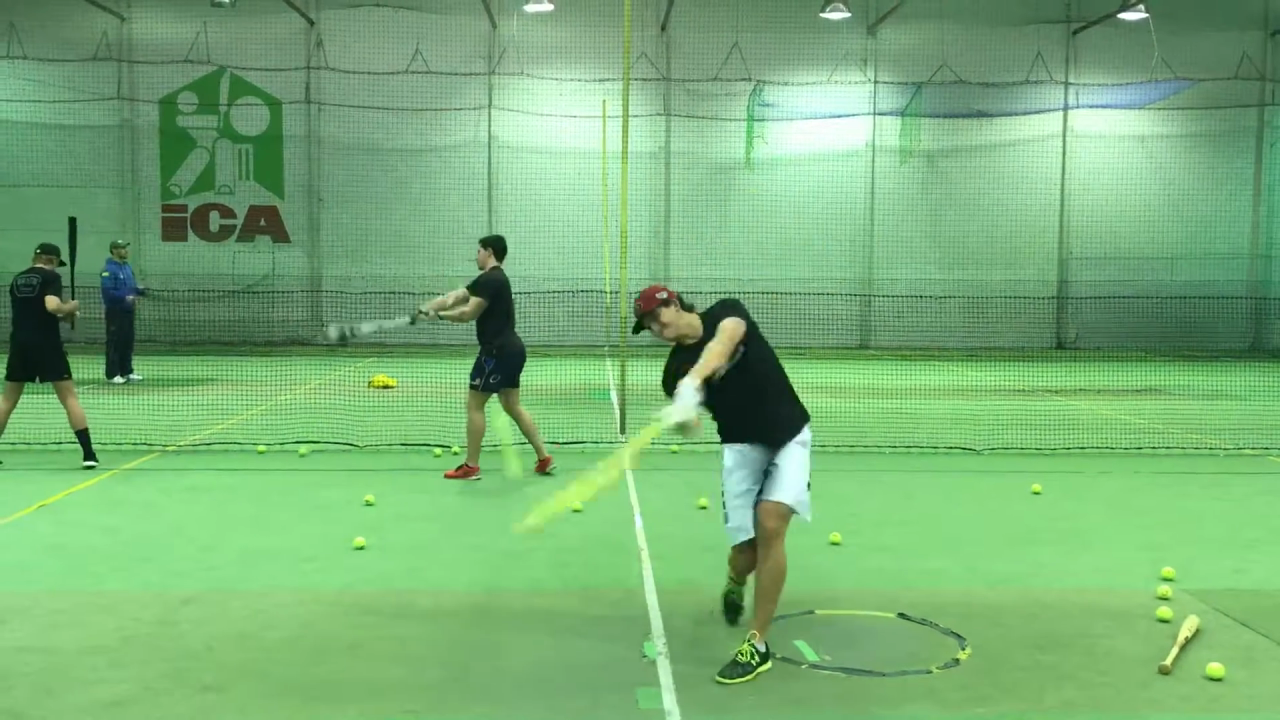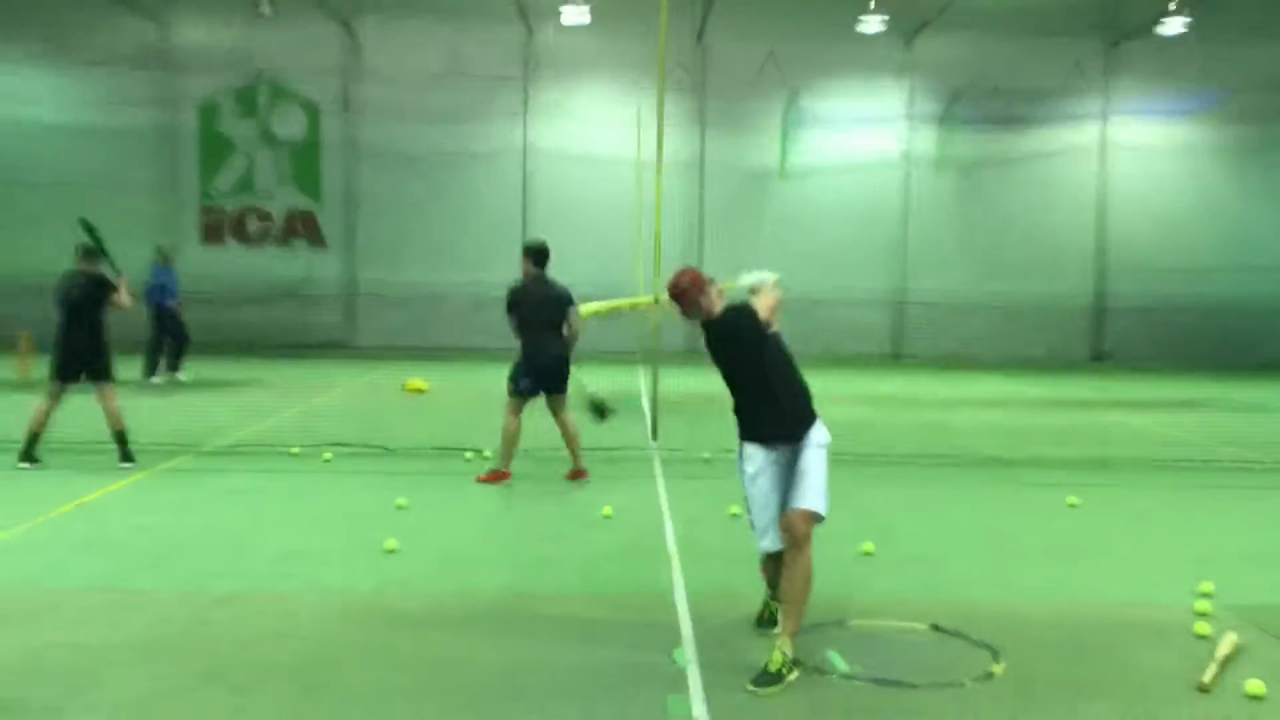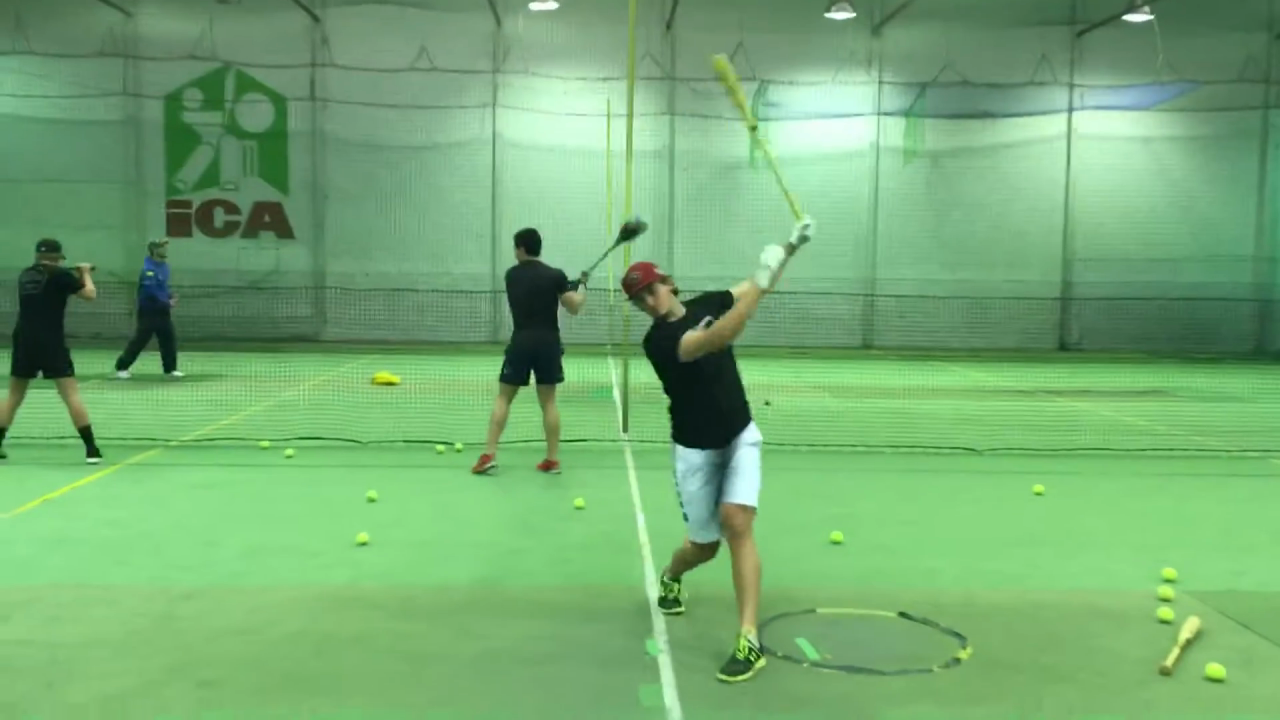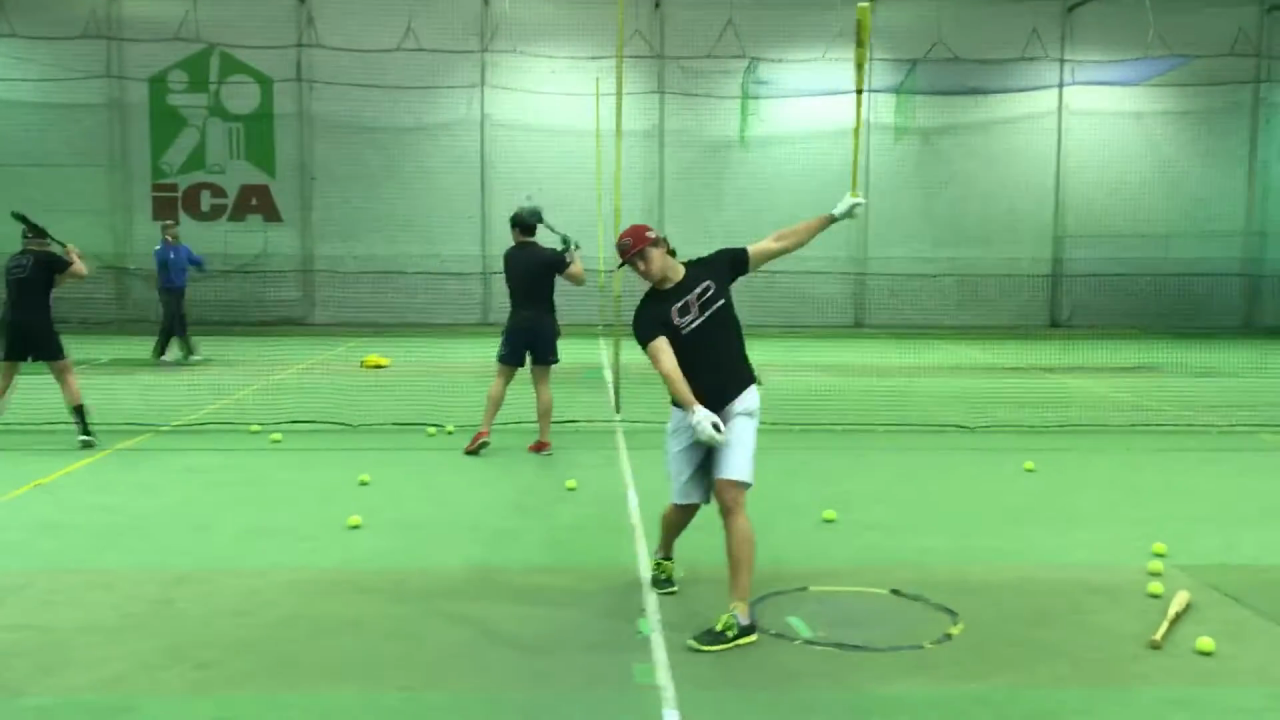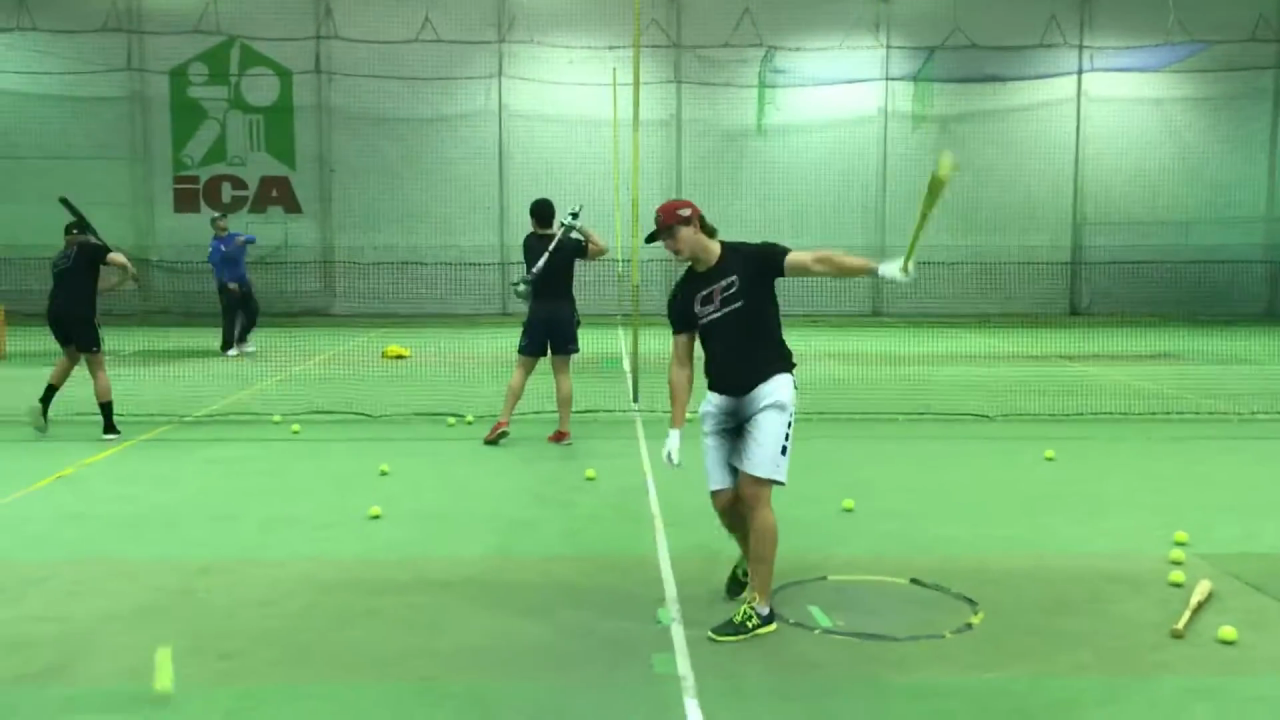
dt=0.4s
person 1, frame 1
left shoulder: (724, 312)
right shoulder: (674, 369)
left elbow: (720, 348)
right elbow: (685, 420)
left wrist: (692, 383)
right wrist: (682, 412)
left hip: (791, 435)
right hip: (743, 446)
left knee: (772, 523)
right knee: (746, 547)
left ankle: (758, 643)
right ankle: (737, 583)
person 1, frame 2
left shoulder: (741, 320)
right shoulder: (723, 326)
right elbow: (767, 303)
left wrist: (762, 291)
right wrist: (764, 286)
left hip: (807, 433)
right hip: (762, 447)
left knee: (798, 528)
right knee: (774, 548)
left ankle: (786, 650)
right ankle: (774, 596)
person 1, frame 3
left shoulder: (705, 305)
right shoulder: (656, 340)
left elbow: (755, 287)
right elbow: (715, 341)
left wrist: (792, 246)
right wrist: (758, 286)
left hip: (739, 436)
right hip: (694, 449)
left knee: (737, 524)
right knee: (705, 544)
left ankle: (749, 639)
right ankle: (670, 578)
person 1, frame 4
left shoulder: (715, 267)
right shoulder: (648, 313)
left elbow: (778, 244)
right elbow: (667, 367)
left wrist: (835, 215)
right wrist: (694, 412)
left hip: (737, 402)
right hip: (692, 413)
left knee: (729, 499)
right knee: (685, 504)
left ankle: (740, 617)
right ankle: (663, 556)
person 1, frame 5
left shoulder: (752, 258)
right shoulder: (682, 295)
left elbow: (816, 261)
right elbow: (681, 363)
left wrist: (877, 268)
right wrist: (675, 427)
left hip: (770, 390)
right hip: (722, 398)
left knee: (754, 492)
right knee: (725, 499)
left ankle: (761, 607)
right ankle: (749, 554)
person 2, frame 1
left shoulder: (489, 279)
right shoulder: (493, 279)
left elbow: (470, 313)
right elbow: (455, 297)
left wrist: (439, 315)
right wrist: (429, 307)
left hip: (498, 351)
right hip: (511, 350)
left knee: (474, 404)
right knee: (512, 405)
left ankle: (470, 466)
right ankle: (543, 457)
person 2, frame 2
left shoulder: (516, 292)
right shoulder: (561, 293)
left elbow: (516, 327)
right elbow: (574, 328)
left hip: (532, 356)
right hip: (558, 356)
left knee: (513, 411)
right knee: (560, 411)
left ankle: (502, 469)
right ankle: (579, 467)
person 2, frame 3
left shoulder: (511, 275)
right shoulder: (554, 276)
right elbow: (574, 307)
left wrist: (565, 286)
right wrist: (581, 287)
left hip: (521, 343)
right hip: (549, 344)
left knee: (503, 398)
right knee: (548, 402)
left ankle: (489, 454)
right ankle: (552, 459)
person 2, frame 4
left shoulder: (510, 255)
right shoulder: (550, 256)
right elbow: (579, 279)
left wrist: (561, 254)
right wrist: (572, 254)
left hip: (517, 323)
right hip: (544, 325)
left knee: (501, 378)
right knee: (542, 383)
left ankle: (484, 432)
right ankle: (544, 441)
person 2, frame 5
left shoulder: (529, 242)
right shoulder: (569, 246)
right elbow: (602, 249)
left wrist: (567, 226)
right wrist: (579, 227)
left hip: (538, 314)
right hip: (564, 315)
left knee: (522, 369)
right knee: (562, 373)
left ankle: (503, 422)
right ankle: (563, 430)
person 3, frame 1
right shoulder: (50, 277)
right elbow: (51, 306)
left wrist: (63, 315)
right wrist: (70, 307)
left hip: (19, 345)
right hip: (47, 345)
right knee: (70, 399)
right ankle: (88, 453)
person 3, frame 2
left shoulder: (66, 279)
right shoulder: (97, 279)
right elbow: (123, 303)
left wrist: (111, 289)
right wrist: (121, 287)
left hip: (67, 345)
right hip: (93, 345)
left knee: (51, 399)
right knee: (109, 399)
left ankle: (28, 452)
right ankle: (124, 453)
person 3, frame 3
left shoulder: (26, 275)
right shoulder: (59, 274)
right elbow: (91, 294)
left wrist: (74, 277)
right wrist: (85, 274)
left hip: (23, 340)
right hip: (50, 341)
right knee: (71, 394)
right ankle: (91, 449)
person 3, frame 4
right shoulder: (45, 258)
right elbow: (82, 272)
left wrist: (63, 269)
right wrist: (72, 255)
right hip: (39, 325)
right knee: (66, 375)
right ankle: (84, 429)
person 3, frame 5
left shoulder: (58, 258)
right shoulder: (88, 248)
right elbow: (118, 261)
left wrist: (118, 282)
right wrist: (128, 269)
left hip: (56, 313)
right hip: (81, 315)
left knee: (69, 356)
right knee: (98, 369)
left ankle: (44, 404)
right ankle: (109, 426)
